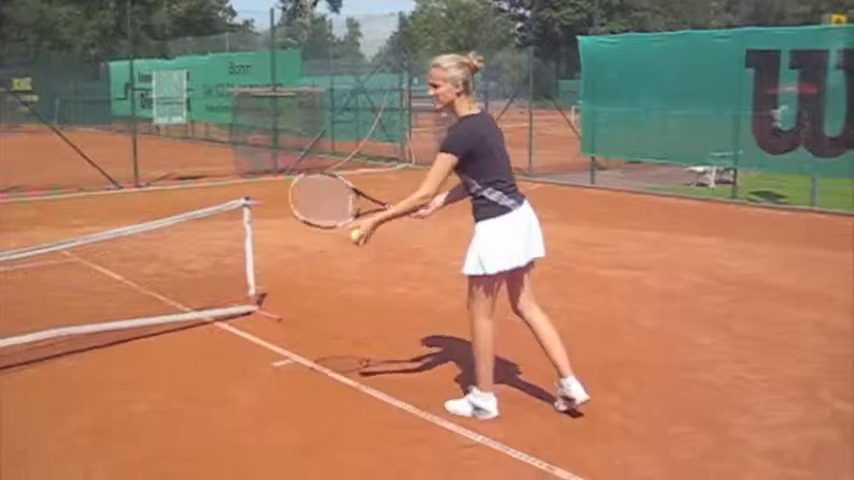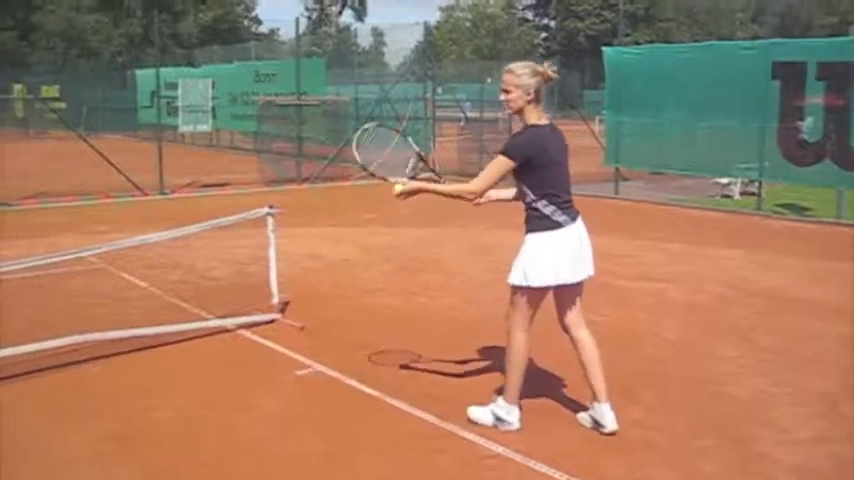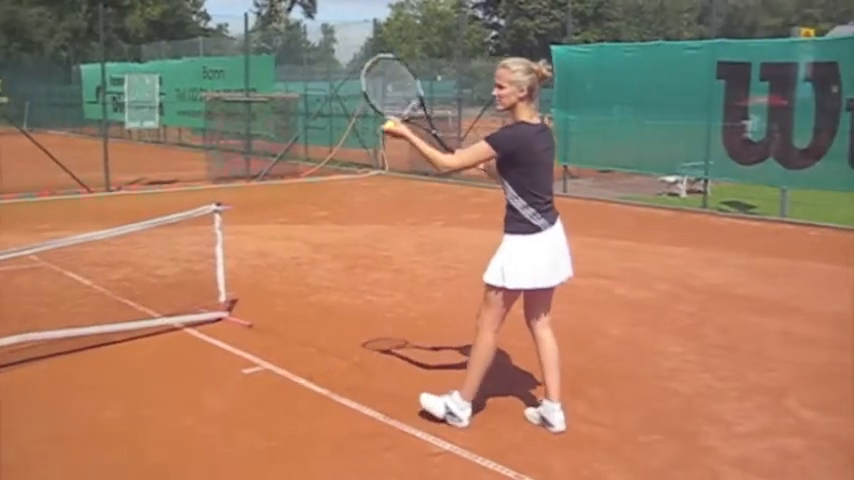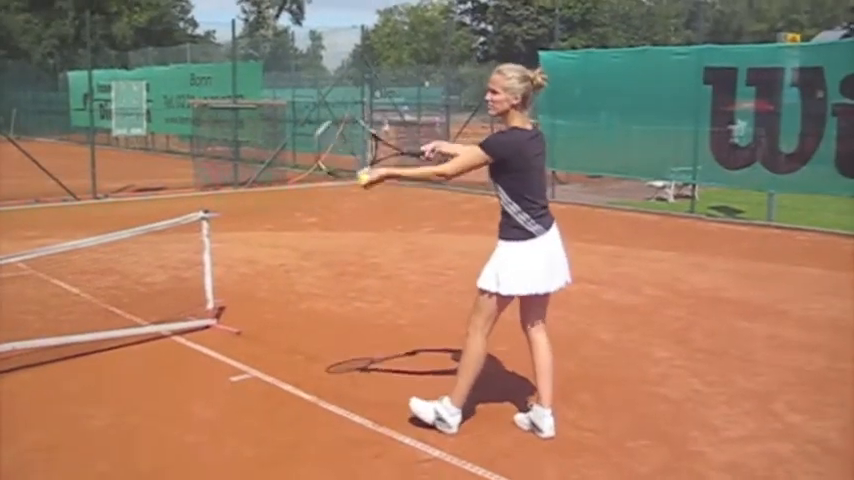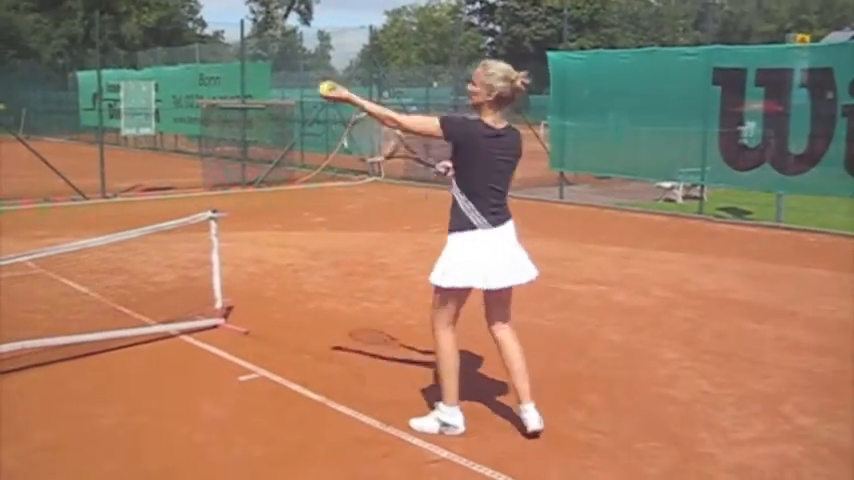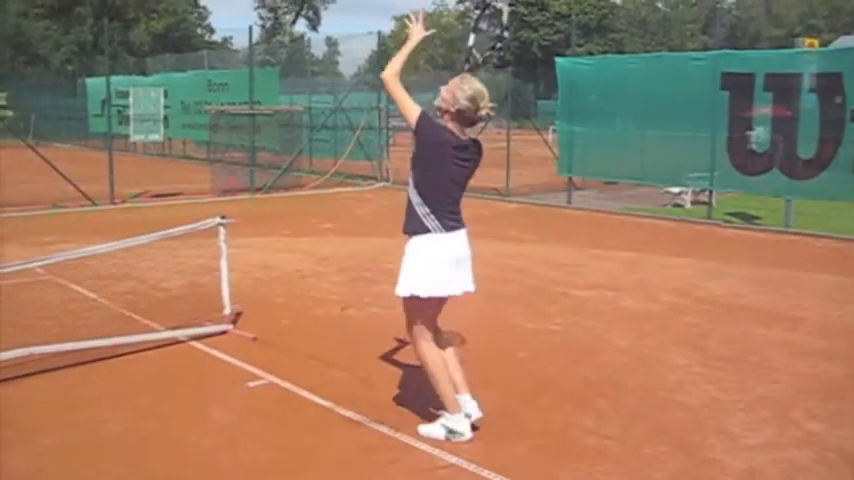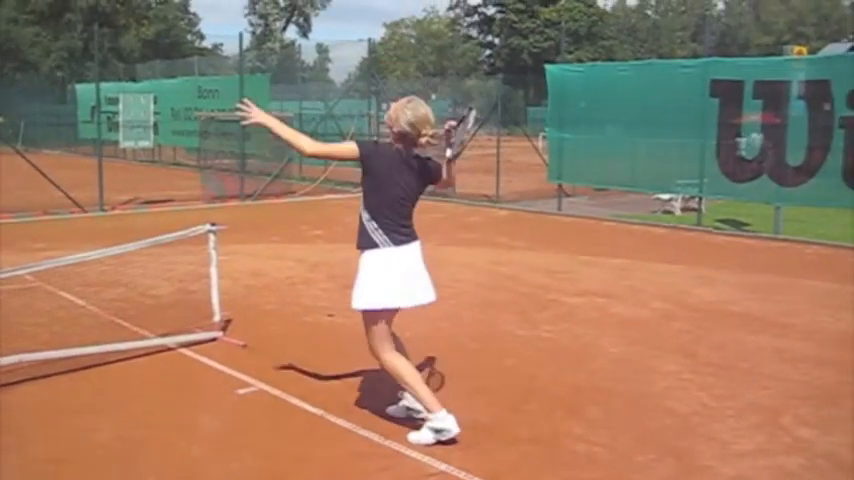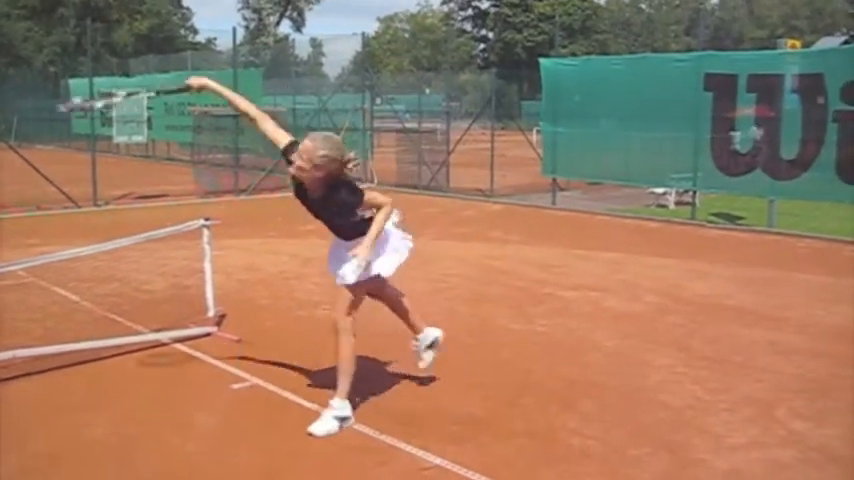
dt=0.4s
person 1, frame 1
left shoulder: (462, 133)
right shoulder: (483, 122)
left elbow: (424, 193)
left wrist: (375, 219)
right wrist: (440, 202)
left hip: (497, 228)
right hip: (520, 218)
left knee: (480, 312)
right knee: (525, 306)
left ankle: (483, 399)
right ankle: (571, 385)
person 1, frame 2
left shoulder: (525, 141)
right shoulder: (552, 133)
left elbow: (471, 190)
left wrist: (420, 186)
right wrist: (497, 195)
left hip: (547, 242)
right hip: (572, 235)
left knee: (517, 324)
right knee: (574, 323)
left ankle: (507, 409)
right ankle: (602, 410)
person 1, frame 3
left shoulder: (513, 136)
right shoulder: (541, 131)
left elbow: (447, 164)
left wrist: (406, 133)
right wrist: (481, 156)
left hip: (525, 243)
right hip: (548, 236)
left knee: (488, 323)
right knee: (539, 322)
left ankle: (460, 405)
right ankle: (552, 409)
person 1, frame 4
left shoulder: (505, 141)
right shoulder: (532, 135)
left elbow: (447, 171)
left wrist: (386, 173)
right wrist: (447, 147)
left hip: (520, 249)
right hip: (544, 241)
left knee: (478, 327)
right knee: (535, 328)
left ankle: (449, 411)
right ankle: (543, 414)
person 1, frame 5
left shoulder: (467, 133)
right shoulder: (513, 138)
left elbow: (399, 120)
left wrist: (352, 98)
left hip: (468, 245)
right hip: (503, 238)
left knee: (443, 325)
right knee: (501, 325)
left ankle: (450, 413)
right ankle: (529, 409)
person 1, frame 6
left shoulder: (429, 131)
right shoulder: (472, 148)
left elbow: (389, 77)
left wrist: (413, 38)
left hip: (429, 246)
right hip: (455, 242)
left knee: (420, 336)
right knee: (428, 327)
left ankle: (456, 418)
right ankle: (463, 399)
person 1, frame 7
left shoulder: (376, 153)
right shoulder: (424, 166)
left elbow: (310, 147)
right elbow: (449, 181)
left wrist: (267, 120)
right wrist: (449, 154)
left hip: (381, 262)
right hip: (408, 254)
left knee: (383, 350)
right knee: (382, 334)
left ankle: (441, 419)
right ankle: (414, 397)
person 1, frame 8
left shoulder: (345, 192)
right shoulder: (294, 160)
left elbow: (386, 206)
right elbow: (260, 117)
left wrist: (367, 247)
right wrist: (215, 86)
left hip: (366, 240)
right hip: (349, 240)
left knee: (342, 318)
right knee: (376, 289)
left ankle: (340, 406)
right ankle: (425, 335)
